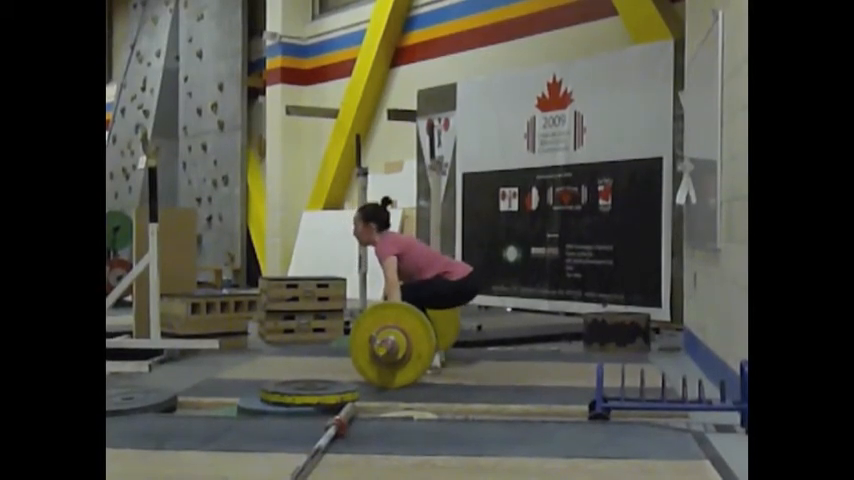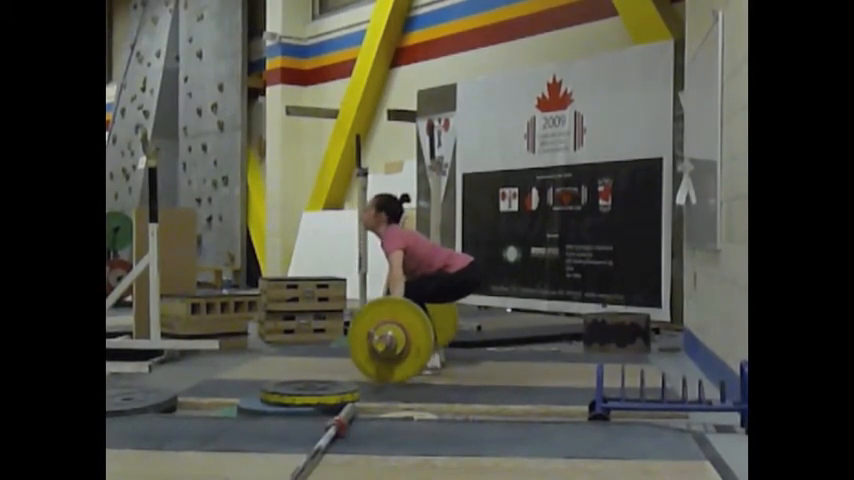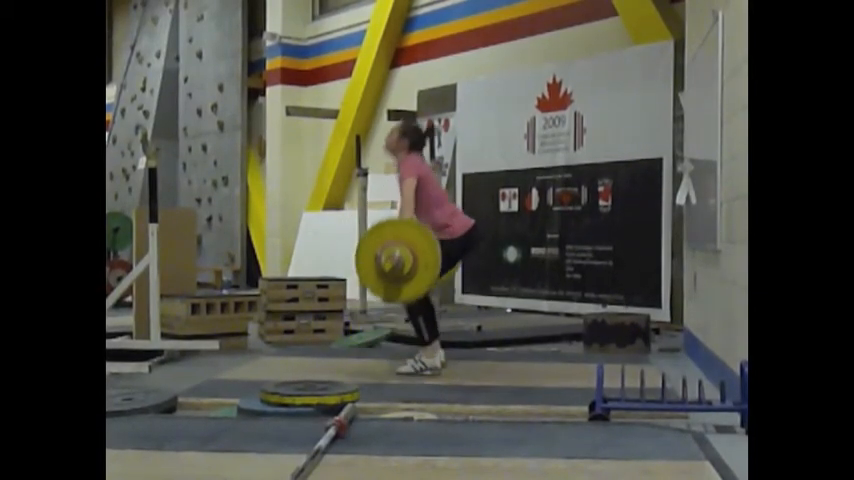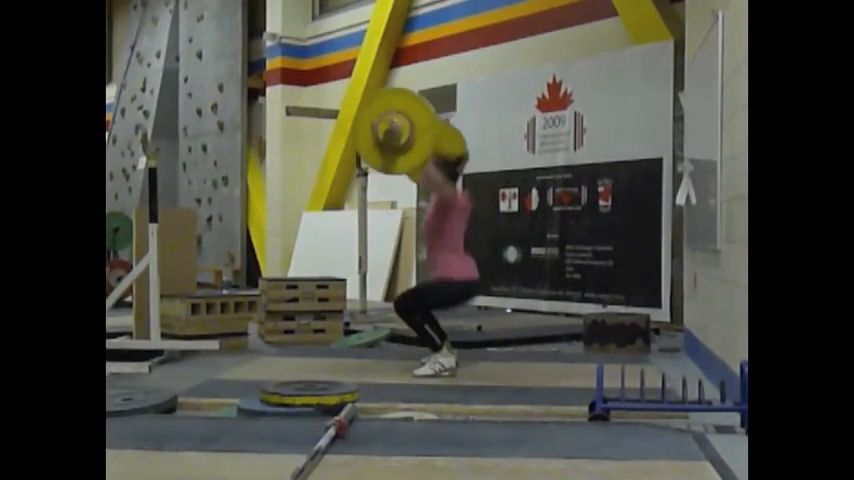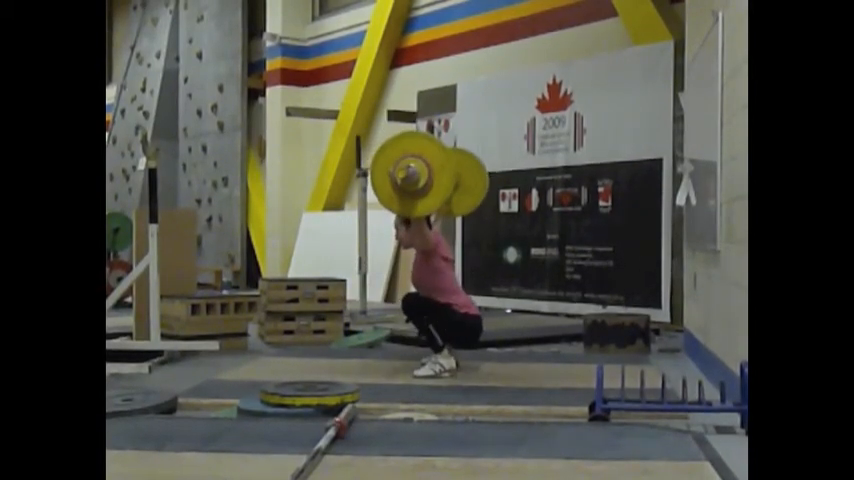
dt=0.5s
person 1, frame 1
left shoulder: (384, 245)
right shoulder: (394, 240)
left elbow: (393, 284)
right elbow: (407, 279)
left hip: (458, 282)
right hip: (461, 279)
person 1, frame 2
left shoulder: (391, 236)
right shoulder: (397, 233)
left elbow: (397, 278)
right elbow: (410, 274)
left hip: (460, 274)
right hip: (463, 270)
left knee: (406, 295)
right knee: (412, 295)
person 1, frame 3
left shoulder: (408, 164)
right shoulder: (415, 163)
left elbow: (407, 206)
left hip: (454, 234)
right hip: (457, 231)
left ankle: (429, 357)
right ankle: (433, 351)
person 1, frame 4
left shoulder: (451, 198)
right shoulder: (453, 201)
left elbow: (432, 177)
left hip: (460, 282)
right hip: (460, 280)
left knee: (405, 304)
right knee: (414, 304)
left ankle: (443, 357)
right ankle: (443, 349)
person 1, frame 5
left shoulder: (429, 246)
right shoulder: (434, 240)
left elbow: (419, 222)
left hip: (466, 324)
right hip: (464, 320)
left knee: (412, 302)
left ankle: (444, 359)
right ankle: (444, 352)
